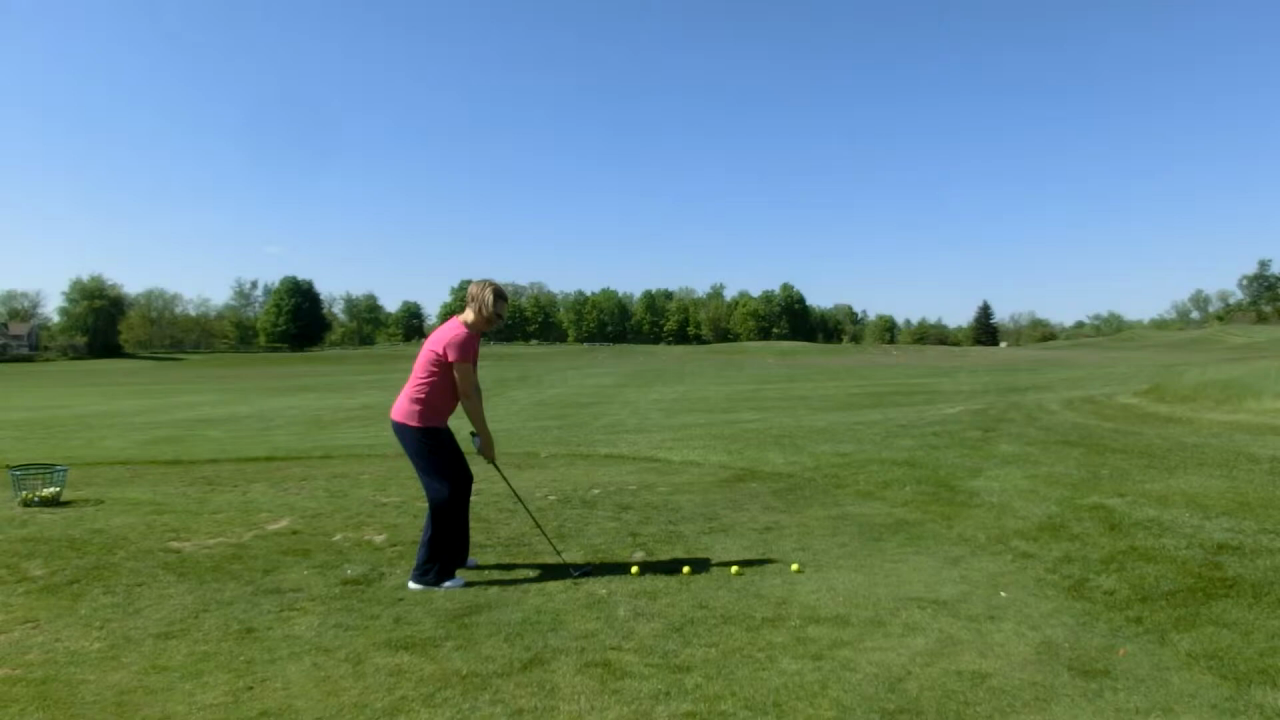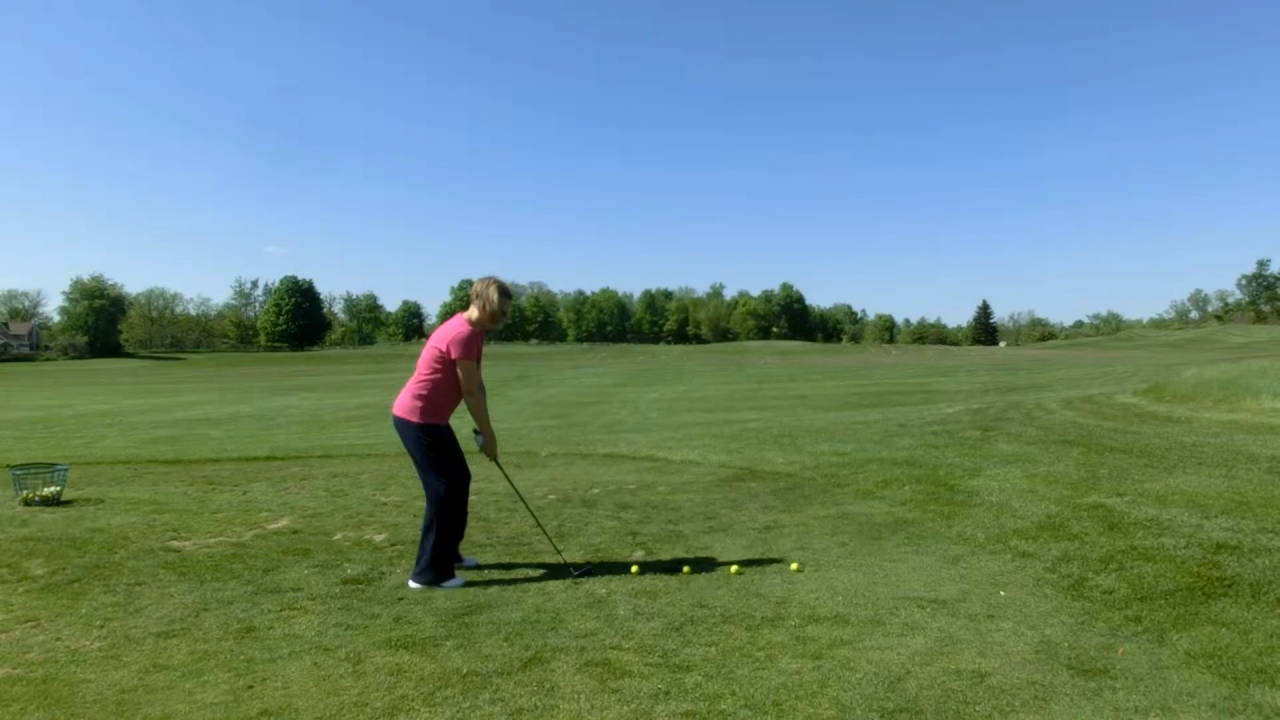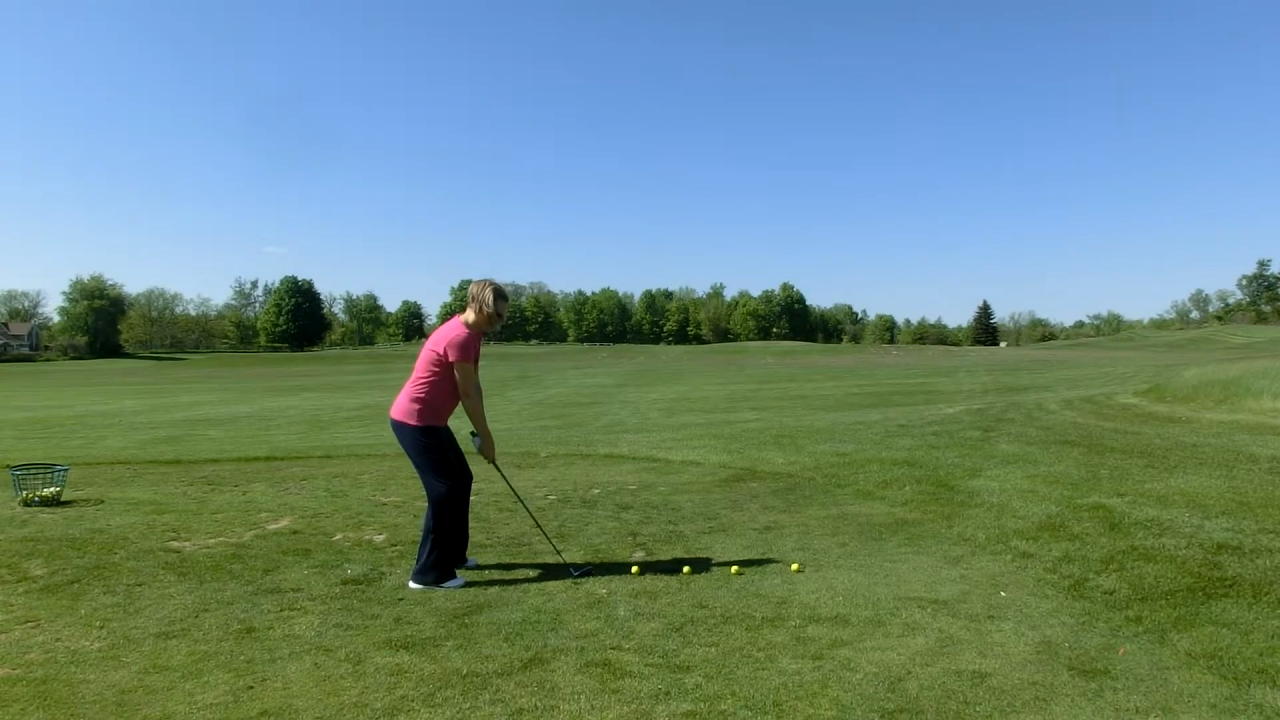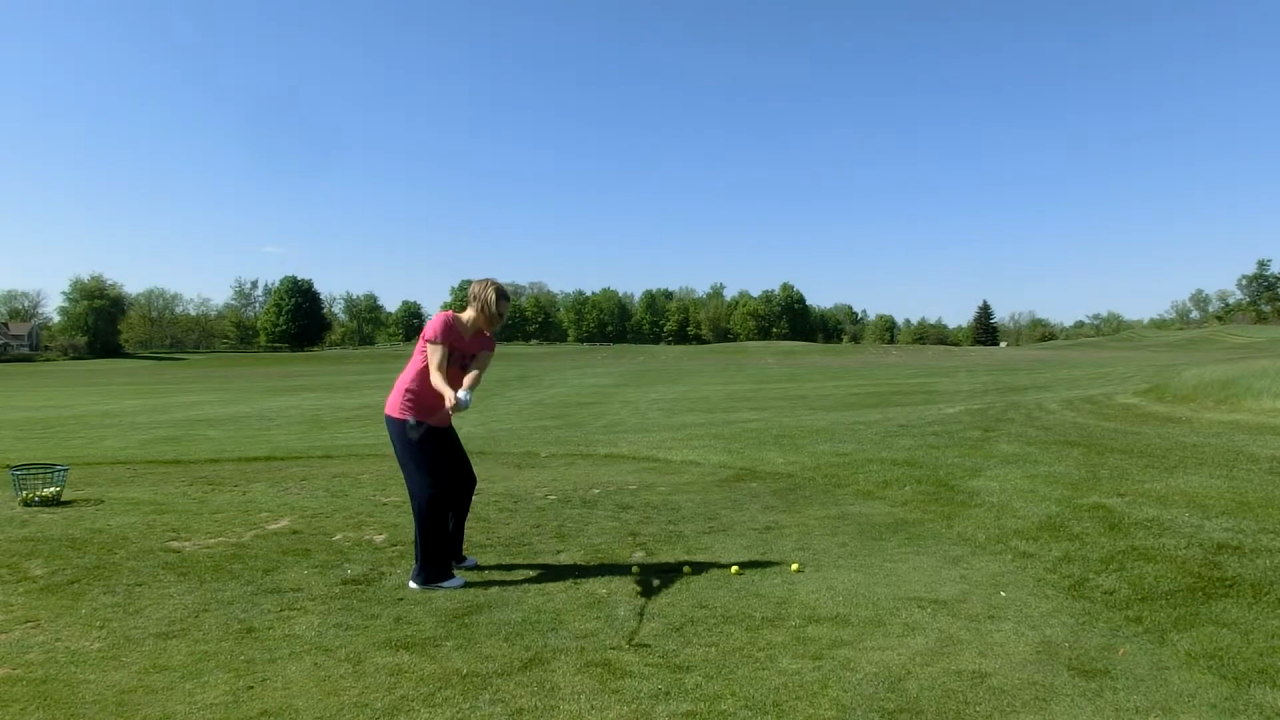
dt=1s
person 1, frame 1
left shoulder: (467, 334)
right shoulder: (459, 338)
left elbow: (473, 388)
right elbow: (467, 395)
left wrist: (482, 434)
right wrist: (485, 437)
left hip: (429, 420)
right hip: (416, 422)
left knee: (461, 481)
right knee: (446, 492)
left ankle: (452, 553)
right ankle: (428, 573)
person 1, frame 2
left shoulder: (472, 331)
right shoulder: (462, 335)
left elbow: (477, 385)
right elbow: (470, 392)
left wrist: (485, 431)
right wrist: (488, 434)
left hip: (430, 417)
right hip: (417, 418)
left knee: (459, 480)
right knee: (443, 489)
left ankle: (448, 553)
right ankle: (428, 572)
person 1, frame 3
left shoulder: (470, 333)
right shoulder: (460, 338)
left elbow: (474, 387)
right elbow: (467, 394)
left wrist: (482, 433)
right wrist: (486, 437)
left hip: (429, 419)
right hip: (415, 420)
left knee: (461, 480)
right knee: (445, 489)
left ankle: (451, 553)
right ankle: (428, 573)
person 1, frame 4
left shoulder: (486, 340)
right shoulder: (442, 322)
left elbow: (476, 371)
right elbow: (436, 374)
left wrist: (464, 395)
right wrist: (450, 396)
left hip: (439, 418)
right hip: (406, 415)
left knee: (463, 482)
right knee: (429, 490)
left ankle: (449, 553)
right ankle: (427, 573)
